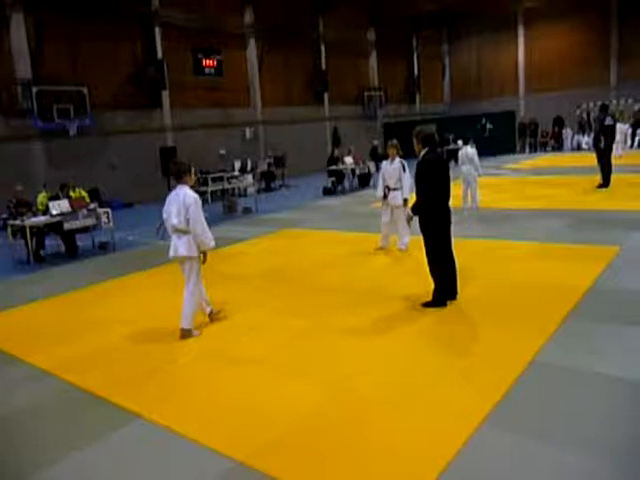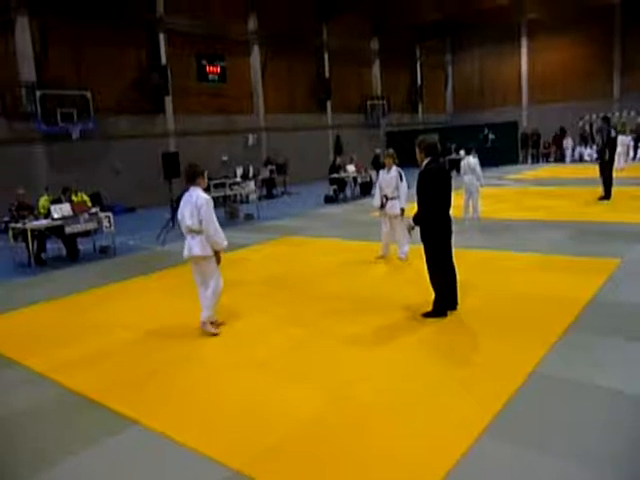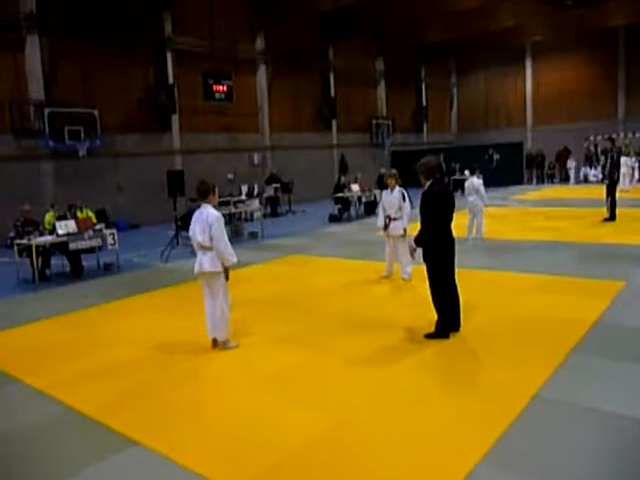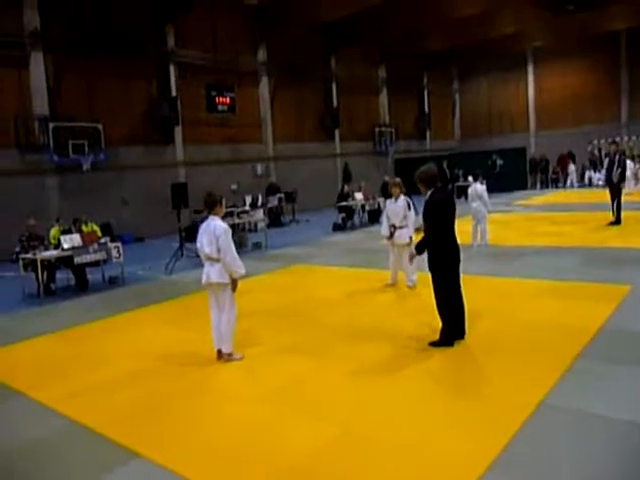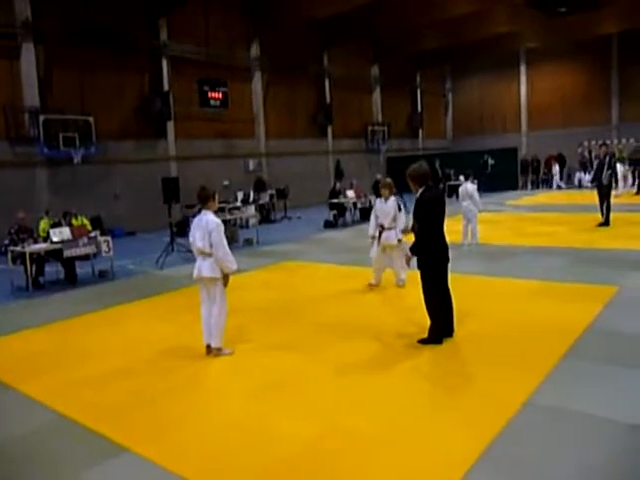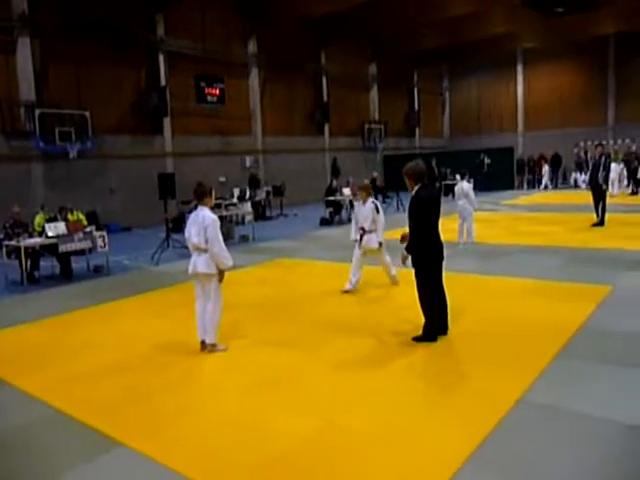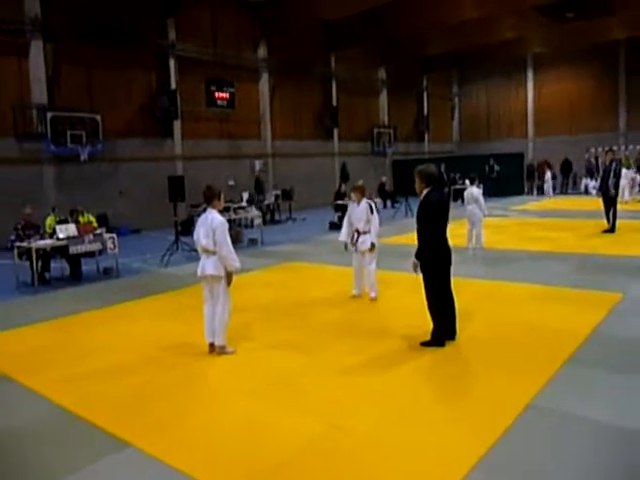
dt=0.3s
person 1, frame 1
left shoulder: (426, 162)
right shoulder: (439, 158)
left elbow: (425, 193)
left wrist: (413, 211)
left hip: (431, 216)
right hip: (442, 212)
left knee: (435, 257)
right knee: (445, 253)
left ankle: (440, 297)
right ankle: (450, 292)
person 1, frame 2
left shoulder: (427, 172)
right shoulder: (441, 168)
left elbow: (426, 203)
left wrist: (415, 221)
left hip: (432, 226)
right hip: (443, 222)
left knee: (436, 267)
right knee: (446, 263)
left ankle: (440, 307)
right ankle: (450, 302)
person 1, frame 3
left shoulder: (430, 193)
right shoulder: (445, 189)
left elbow: (429, 224)
left wrist: (417, 243)
left hip: (435, 247)
right hip: (446, 243)
left knee: (439, 288)
right knee: (449, 284)
left ankle: (443, 328)
right ankle: (453, 323)
person 1, frame 4
left shoulder: (433, 201)
right shoulder: (446, 194)
left elbow: (432, 233)
left wrist: (417, 250)
right wrist: (426, 227)
left hip: (440, 254)
right hip: (451, 250)
left knee: (444, 296)
right knee: (454, 292)
left ankle: (448, 336)
right ankle: (459, 331)
person 1, frame 5
left shoulder: (424, 199)
right shoulder: (436, 192)
left elbow: (424, 232)
left wrist: (412, 251)
right wrist: (414, 227)
left hip: (430, 252)
right hip: (440, 249)
left knee: (432, 294)
right knee: (442, 290)
left ankle: (436, 334)
right ankle: (447, 329)
person 1, frame 6
left shoulder: (420, 198)
right shoulder: (432, 191)
left elbow: (419, 229)
left wrist: (408, 250)
right wrist: (411, 235)
left hip: (424, 251)
right hip: (434, 247)
left knee: (426, 292)
right knee: (436, 288)
left ankle: (431, 331)
right ankle: (441, 326)
person 1, frame 7
left shoulder: (428, 202)
right shoulder: (441, 196)
left elbow: (427, 234)
left wrist: (418, 257)
left hip: (432, 256)
right hip: (442, 252)
left knee: (434, 297)
right knee: (445, 293)
left ankle: (439, 336)
right ankle: (450, 331)
person 2, frame 1
left shoulder: (171, 197)
right shoulder: (191, 197)
left elbow: (167, 221)
right elbow: (198, 226)
right wrist: (205, 247)
left hip: (177, 243)
right hip: (189, 244)
left knee: (195, 280)
right knee: (192, 286)
left ankle: (208, 310)
right ankle: (186, 328)
person 2, frame 2
left shoulder: (185, 198)
right shoulder: (203, 198)
left elbow: (182, 222)
right elbow: (210, 226)
right wrist: (218, 247)
left hip: (191, 245)
right hip: (204, 245)
left knee: (203, 283)
right knee: (215, 283)
left ankle: (211, 319)
right ankle: (206, 320)
person 2, frame 3
left shoulder: (196, 215)
right shoulder: (214, 215)
left elbow: (194, 239)
right elbow: (221, 243)
right wrist: (227, 264)
left hip: (202, 261)
right hip: (214, 261)
left knee: (210, 301)
right knee: (222, 301)
left ankle: (214, 338)
right ankle: (223, 339)
person 2, frame 4
left shoulder: (204, 227)
right shoulder: (221, 227)
right elbow: (228, 255)
right wrist: (235, 275)
left hip: (209, 272)
right hip: (222, 273)
left knee: (216, 311)
right knee: (228, 312)
left ankle: (219, 350)
right ankle: (227, 352)
person 2, frame 5
left shoulder: (196, 221)
right shoulder: (214, 222)
left elbow: (194, 245)
right elbow: (220, 249)
right wrist: (227, 270)
left hip: (201, 267)
right hip: (214, 267)
left knee: (206, 306)
right knee: (218, 307)
left ankle: (209, 344)
right ankle: (216, 347)
person 2, frame 6
left shoulder: (192, 217)
right shoulder: (210, 218)
left elbow: (189, 240)
right elbow: (216, 245)
right wrist: (222, 266)
left hip: (196, 262)
right hip: (209, 264)
left knee: (201, 302)
right knee: (213, 303)
left ankle: (203, 340)
right ankle: (211, 342)
person 2, frame 7
left shoulder: (201, 219)
right shoulder: (219, 221)
right elbow: (224, 248)
right wrist: (230, 268)
left hip: (205, 265)
right hip: (217, 266)
left knee: (209, 304)
right knee: (222, 306)
left ankle: (211, 343)
right ankle: (220, 345)
person 3, frame 1
left shoulder: (401, 163)
right shoulder: (384, 164)
left elbow: (406, 180)
right elbow: (381, 180)
left wrist: (405, 197)
right wrist: (381, 195)
left hip: (397, 195)
right hip: (387, 195)
left knee: (401, 220)
right knee: (385, 220)
left ankle: (403, 244)
right ankle: (384, 243)
person 3, frame 2
left shoulder: (398, 172)
right shoulder: (382, 173)
left elbow: (403, 190)
right elbow: (378, 189)
left wrist: (402, 206)
right wrist: (378, 204)
left hip: (395, 204)
right hip: (385, 204)
left knee: (399, 229)
right knee: (385, 229)
left ankle: (403, 252)
right ankle: (385, 252)
person 3, frame 3
left shoulder: (401, 192)
right shoulder: (385, 193)
left elbow: (406, 210)
right elbow: (382, 209)
left wrist: (404, 227)
right wrist: (382, 225)
left hip: (398, 224)
right hip: (388, 224)
left knee: (402, 250)
right knee: (389, 249)
left ankle: (406, 273)
right ankle: (388, 272)
person 3, frame 4
left shoulder: (406, 201)
right shoulder: (388, 202)
left elbow: (411, 218)
right elbow: (385, 218)
left wrist: (410, 235)
right wrist: (386, 233)
left hip: (403, 233)
right hip: (392, 233)
left knee: (406, 259)
right knee: (393, 259)
left ankle: (411, 281)
right ankle: (393, 280)
person 3, frame 5
left shoulder: (396, 203)
right shoulder: (378, 202)
left elbow: (401, 220)
right elbow: (374, 217)
left wrist: (399, 236)
right wrist: (372, 233)
left hip: (391, 234)
right hip: (380, 234)
left knee: (397, 259)
right knee: (375, 257)
left ankle: (401, 280)
right ankle: (376, 280)
person 3, frame 6
left shoulder: (374, 204)
right shoulder: (358, 204)
left elbow: (380, 222)
right elbow: (354, 221)
left wrist: (379, 239)
right wrist: (355, 236)
left hip: (372, 236)
right hip: (361, 237)
left knee: (382, 257)
right knee: (356, 260)
left ankle: (393, 276)
right ankle: (351, 285)
person 3, frame 7
left shoulder: (369, 205)
right shoulder: (352, 206)
left elbow: (374, 223)
right elbow: (347, 222)
left wrist: (373, 241)
right wrist: (345, 239)
left hip: (367, 238)
right hip: (356, 239)
left knee: (369, 264)
right knee: (357, 266)
left ankle: (373, 292)
right ankle: (357, 290)
